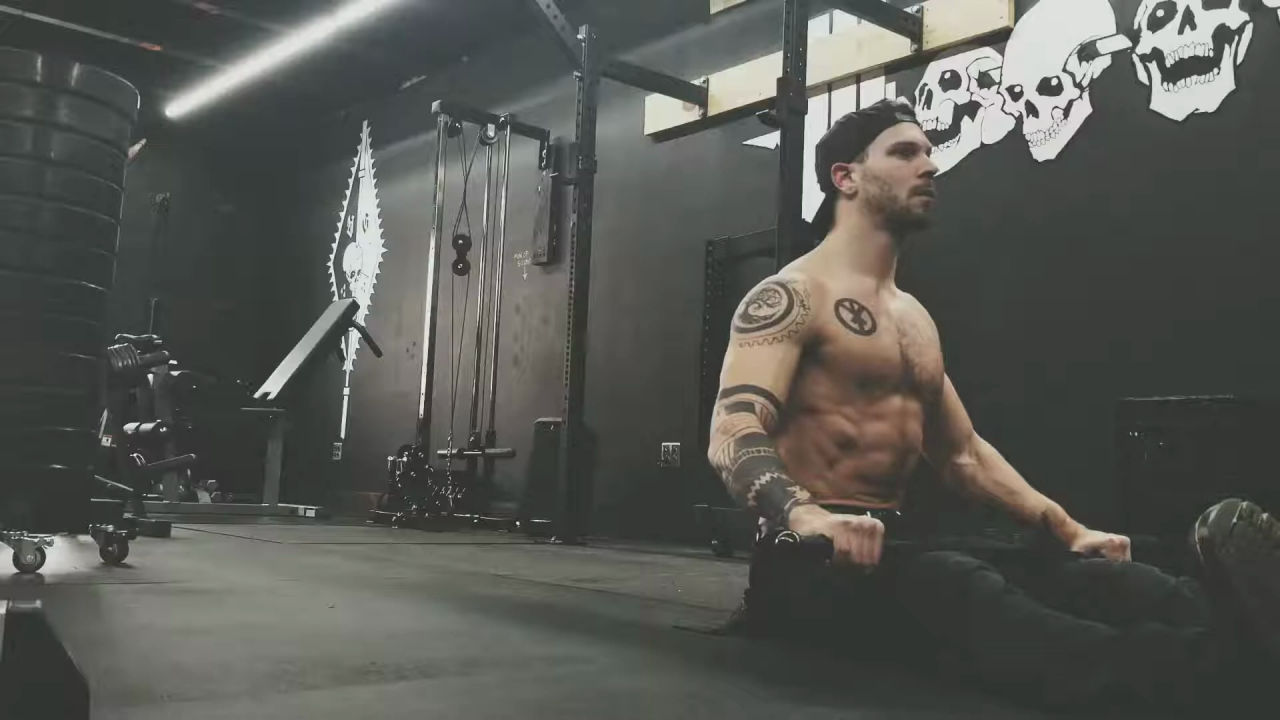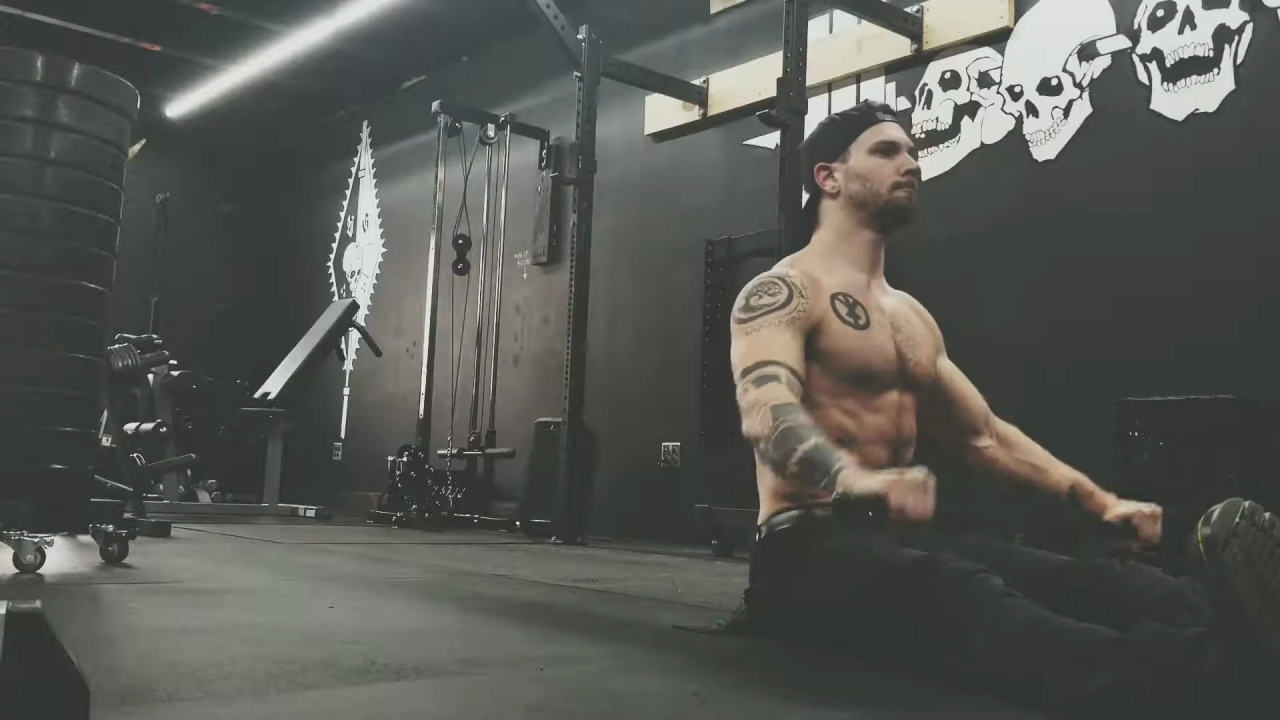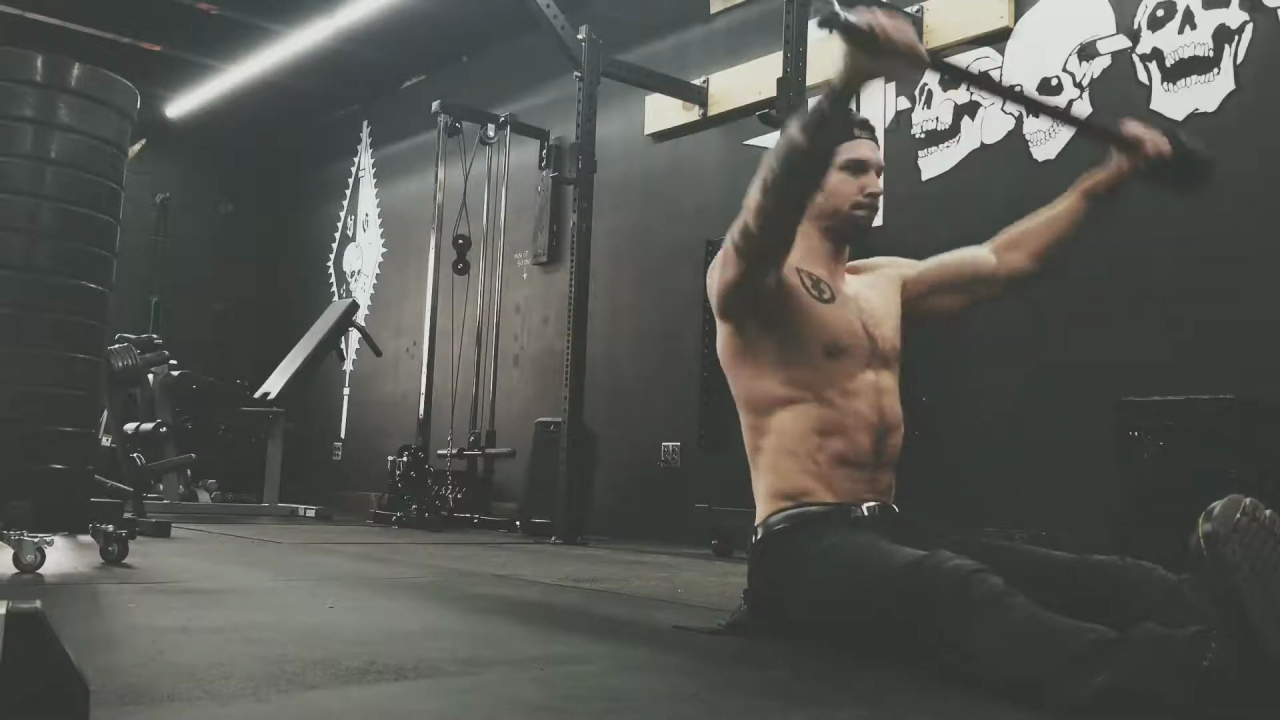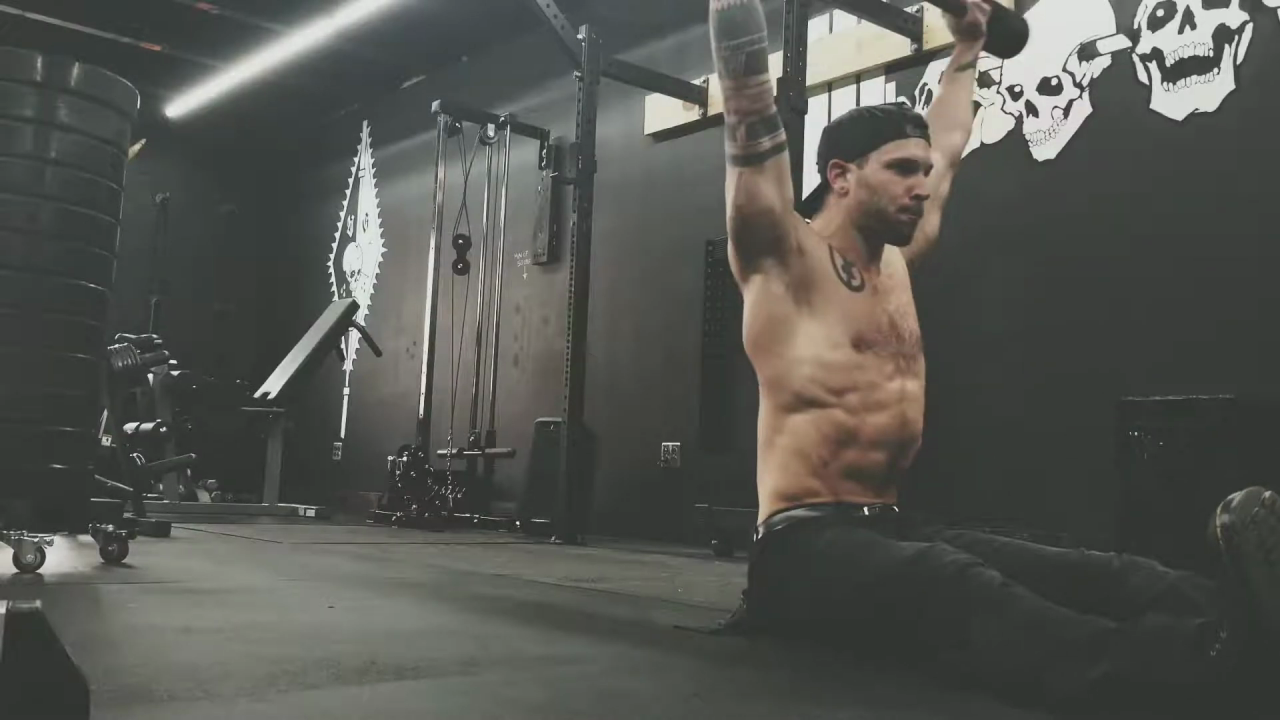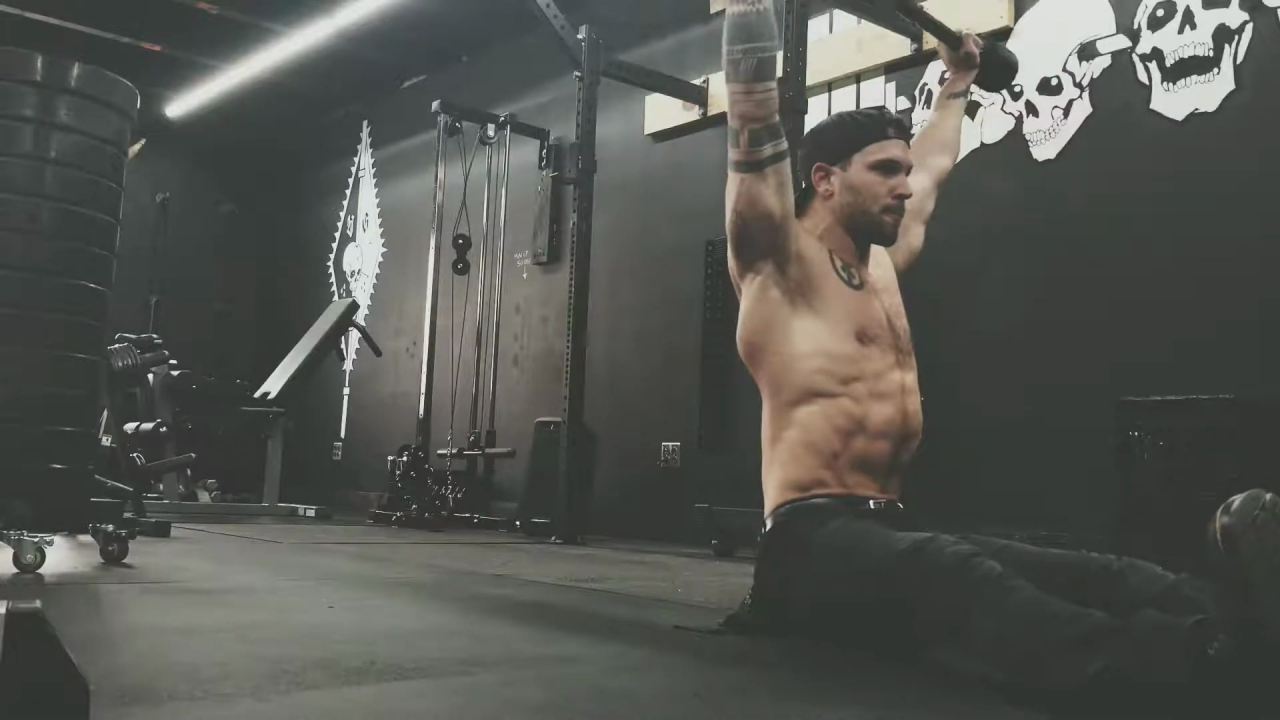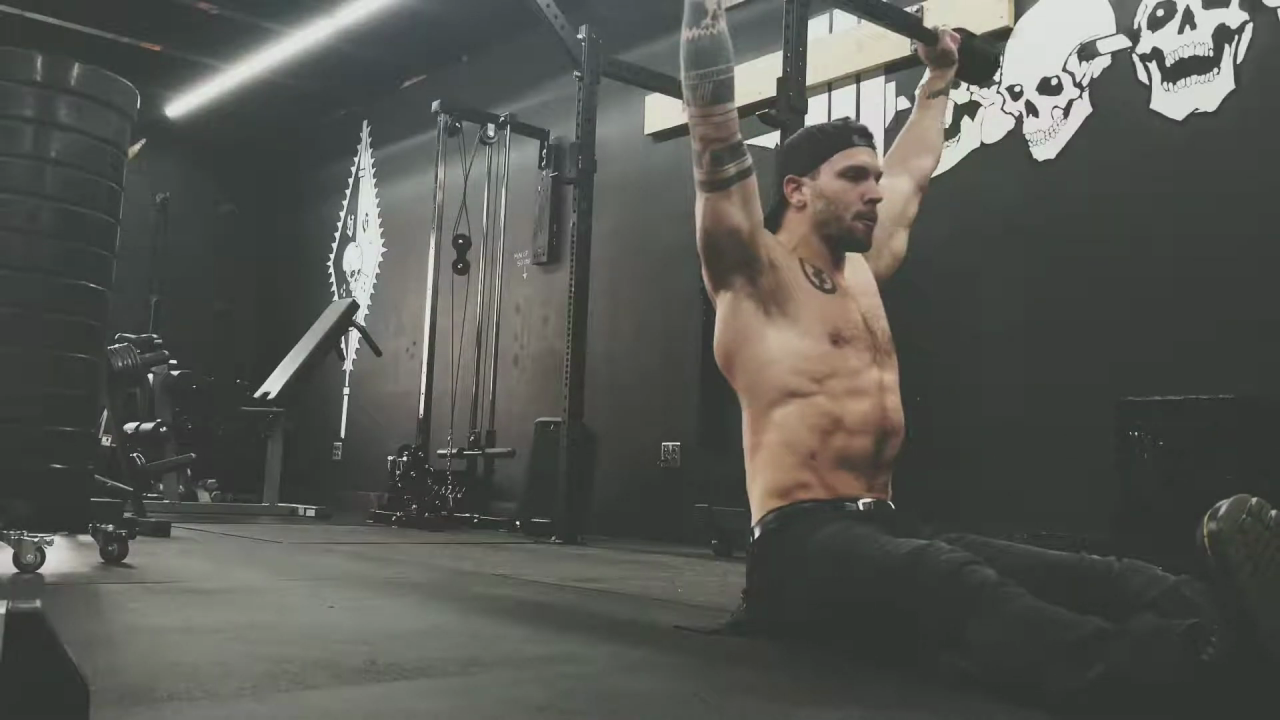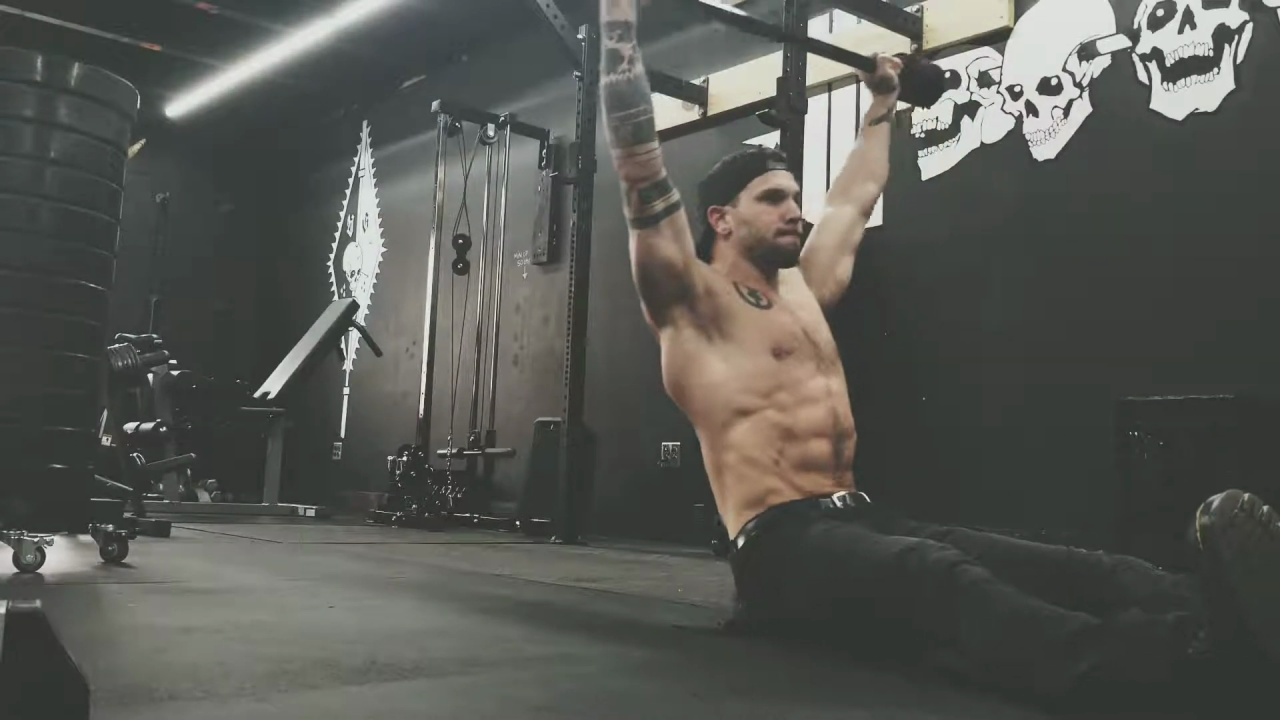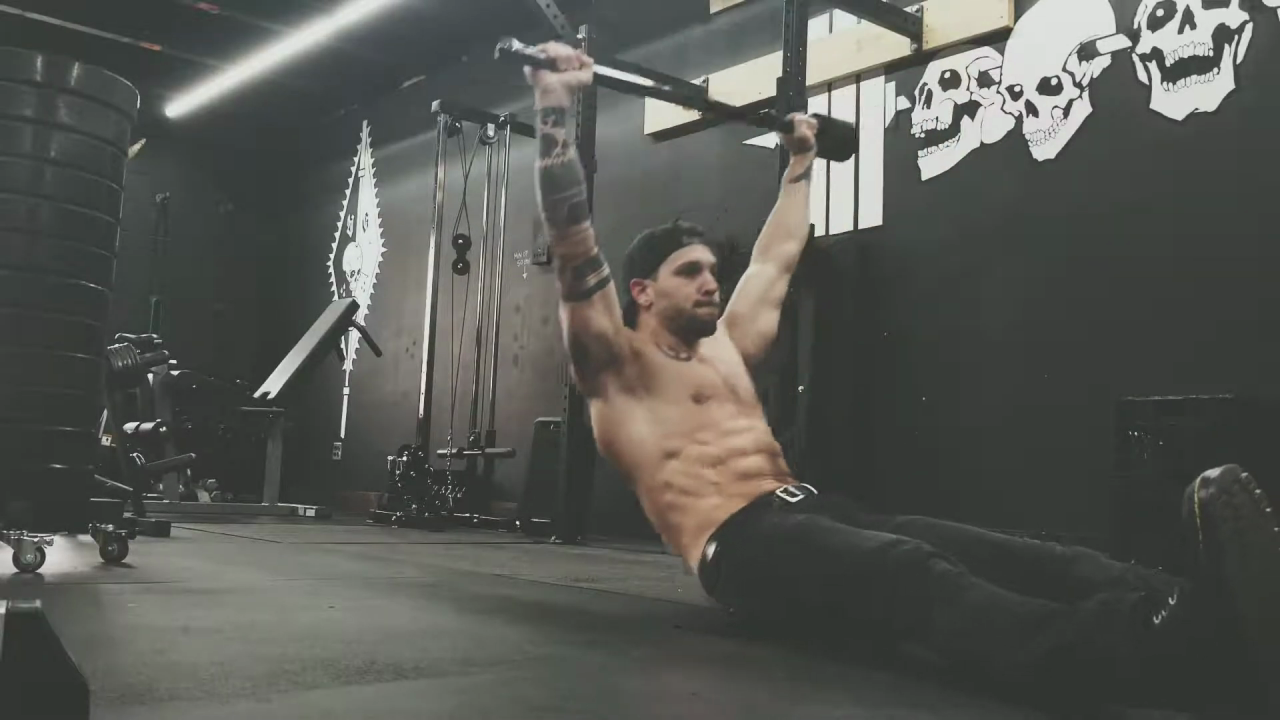
dt=0.3s
person 1, frame 1
left shoulder: (915, 318)
right shoulder: (791, 297)
left elbow: (963, 452)
right elbow: (732, 434)
left wrist: (1066, 526)
right wrist: (806, 516)
left hip: (888, 545)
right hip: (807, 558)
left knee: (1078, 576)
right knee: (959, 590)
right ankle: (1194, 659)
person 1, frame 2
left shoulder: (912, 316)
right shoulder: (784, 292)
left elbow: (984, 435)
right elbow: (767, 414)
left wrist: (1097, 499)
right wrist: (856, 480)
left hip: (892, 540)
right hip: (806, 554)
left knee: (1078, 577)
right knee: (958, 592)
right ankle: (1189, 663)
person 1, frame 3
left shoulder: (884, 282)
right shoulder: (751, 282)
left elbow: (1006, 259)
right elbow: (769, 212)
left wrist: (1108, 176)
right wrist: (851, 78)
left hip: (887, 533)
right hip: (804, 550)
left knee: (1090, 575)
right knee: (958, 591)
person 1, frame 4
left shoulder: (893, 258)
right shoulder: (782, 255)
left elbow: (949, 143)
right elbow: (749, 106)
left hip: (890, 535)
right hip: (803, 552)
left knee: (1092, 573)
right knee: (955, 585)
right ankle: (1192, 656)
person 1, frame 5
left shoulder: (880, 263)
right shoulder: (778, 262)
left elbow: (933, 168)
right elbow: (755, 113)
left wrist: (958, 81)
left hip: (890, 532)
right hip: (810, 547)
left knee: (1092, 576)
right knee: (955, 577)
right ankle: (1185, 656)
person 1, frame 6
left shoulder: (859, 270)
right shoulder: (754, 274)
left elbow: (913, 171)
right elbow: (715, 128)
left wrist: (937, 80)
left hip: (883, 531)
right hip: (800, 551)
left knee: (1083, 577)
right knee: (952, 585)
right ankle: (1192, 657)
person 1, frame 7
left shoulder: (801, 290)
right shoulder: (692, 302)
left elbow: (856, 200)
right elbow: (641, 173)
left wrist: (882, 105)
left hip: (860, 520)
right hip: (784, 548)
left knee: (1058, 567)
right knee: (940, 579)
right ankle: (1161, 654)
person 1, frame 8
left shoulder: (724, 344)
right shoulder: (618, 367)
left elbow: (780, 254)
right elbow: (575, 251)
left wrist: (800, 161)
right wrist: (556, 101)
left hip: (814, 517)
right hip: (746, 548)
left knee: (1007, 557)
right knee: (910, 572)
left ankle: (1198, 609)
right ankle: (1140, 649)
